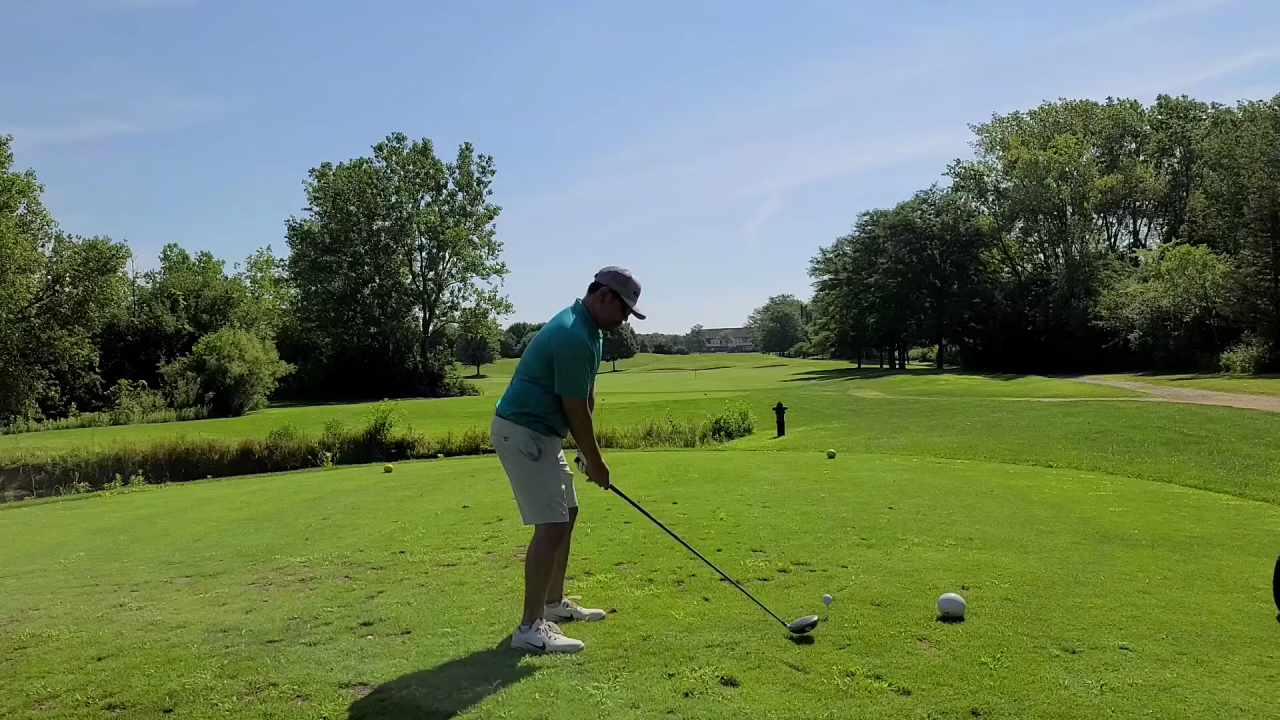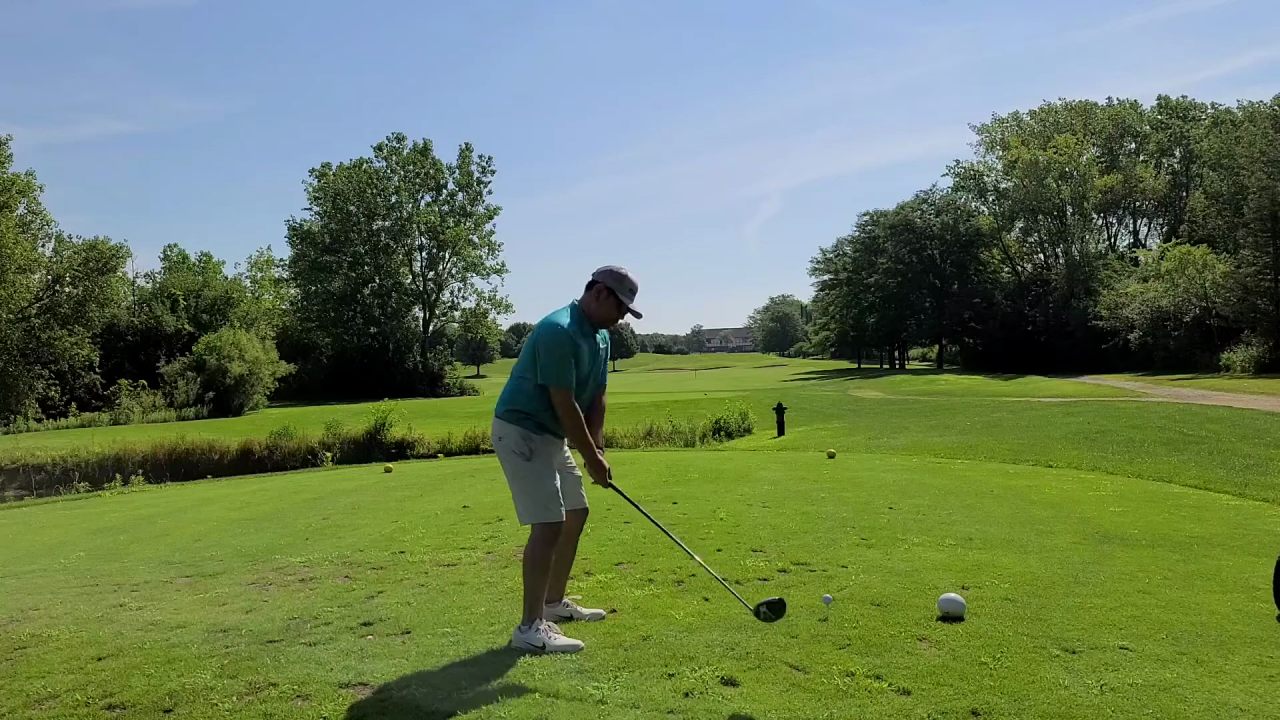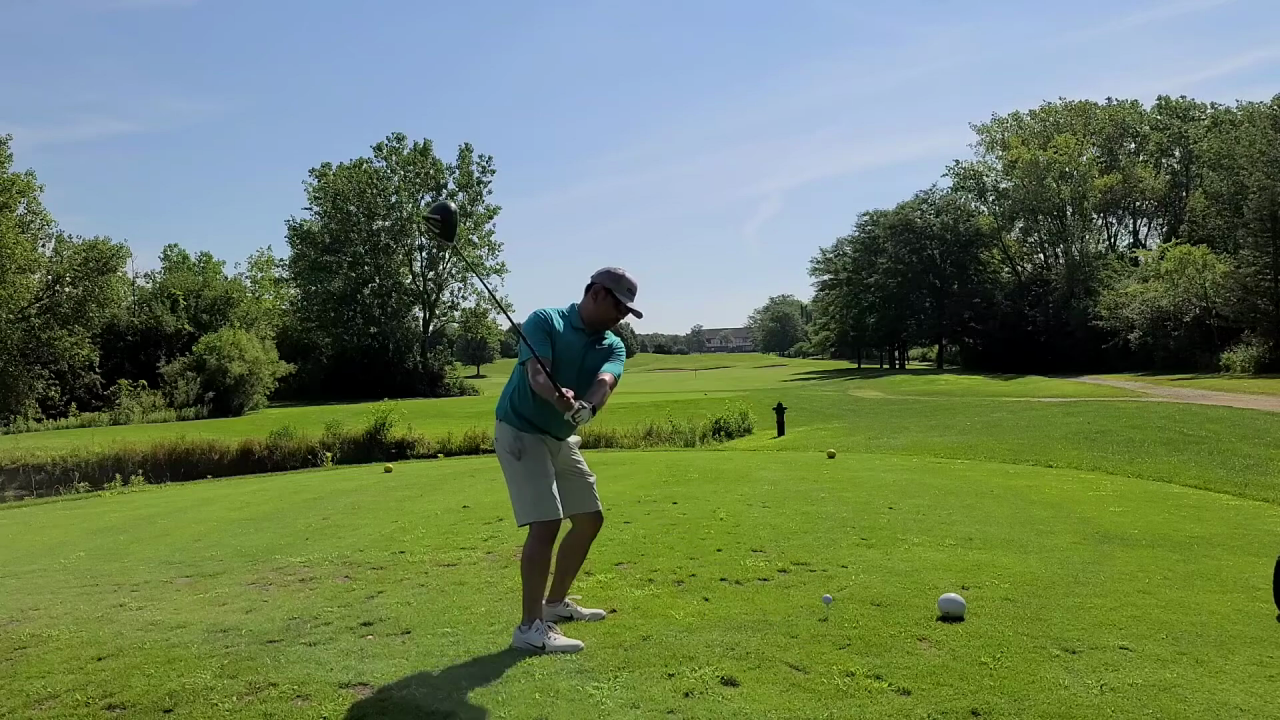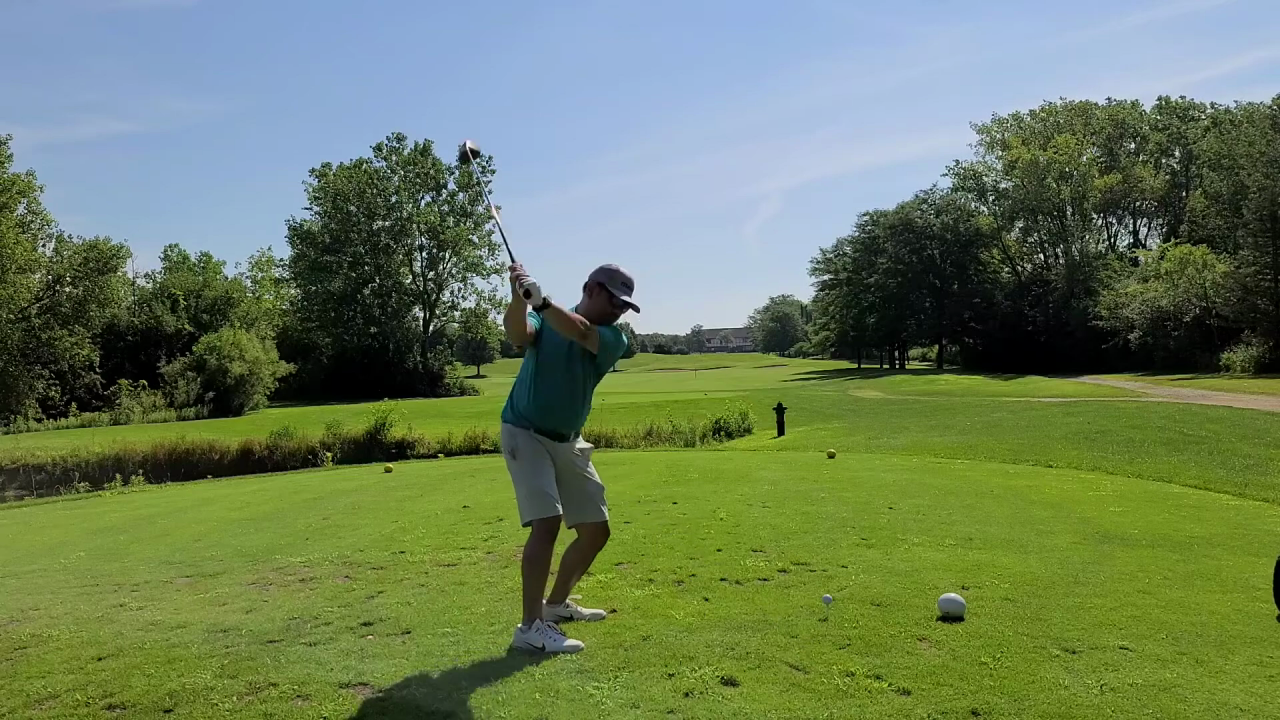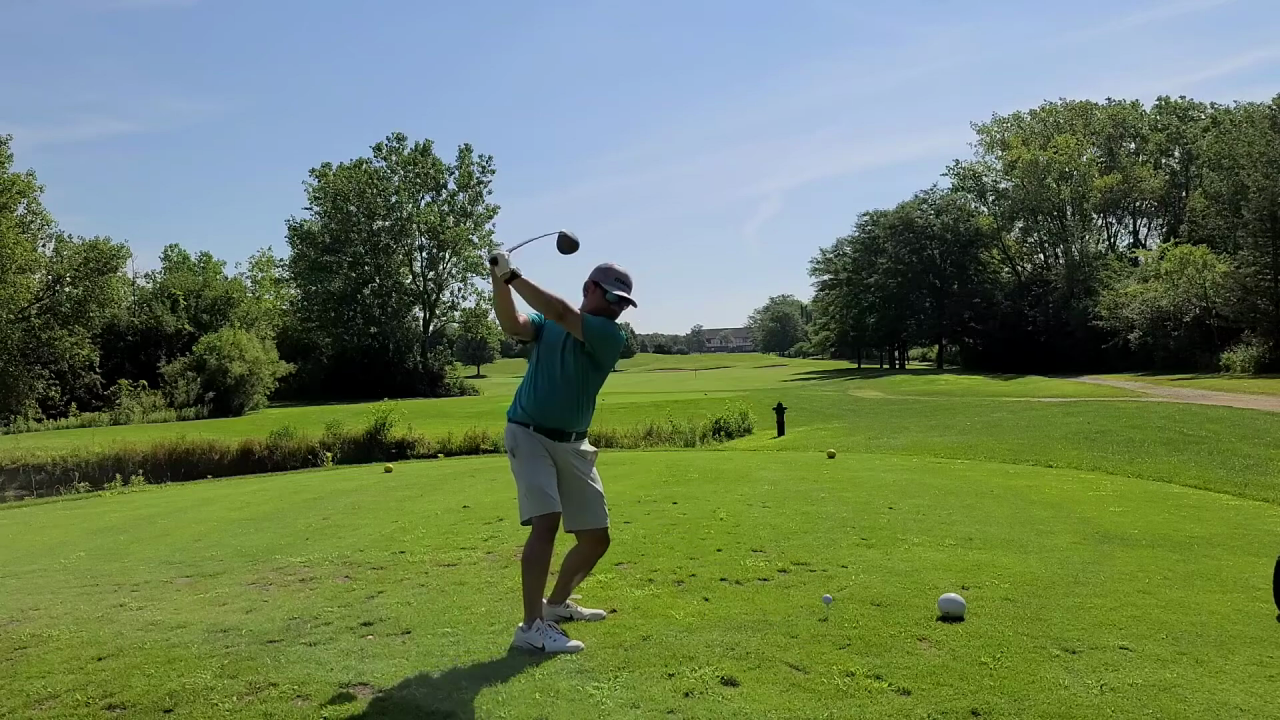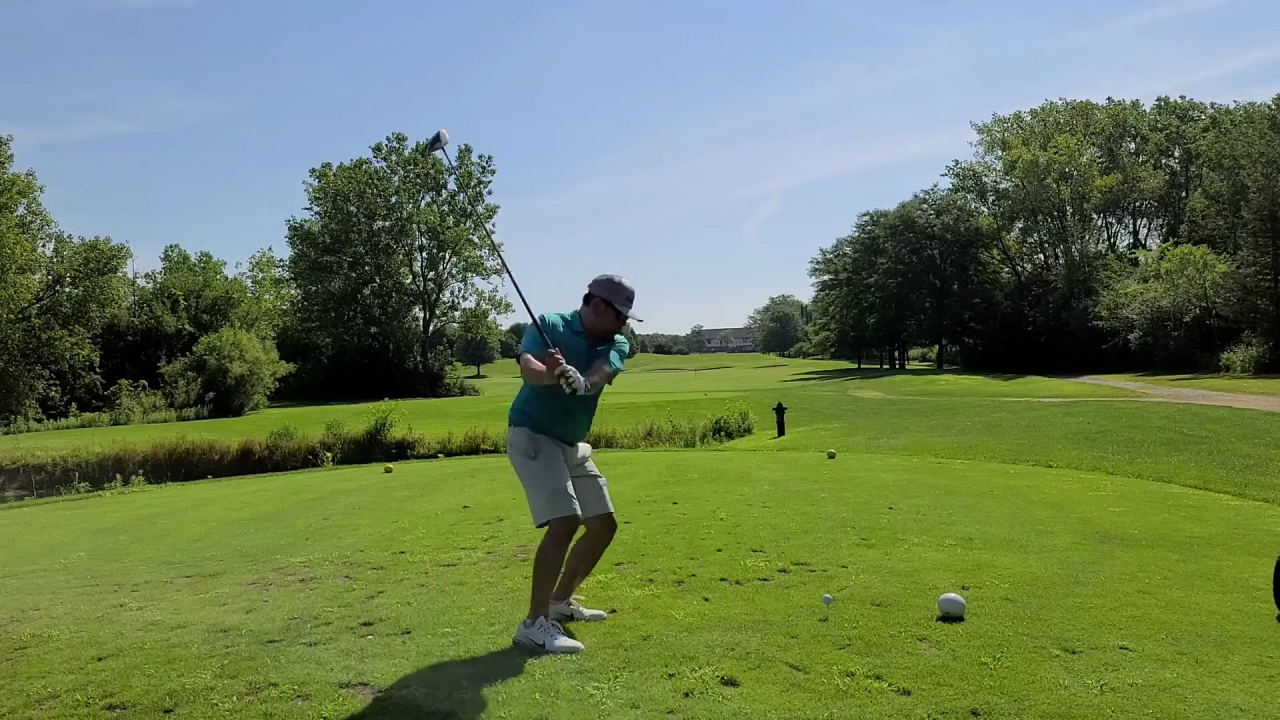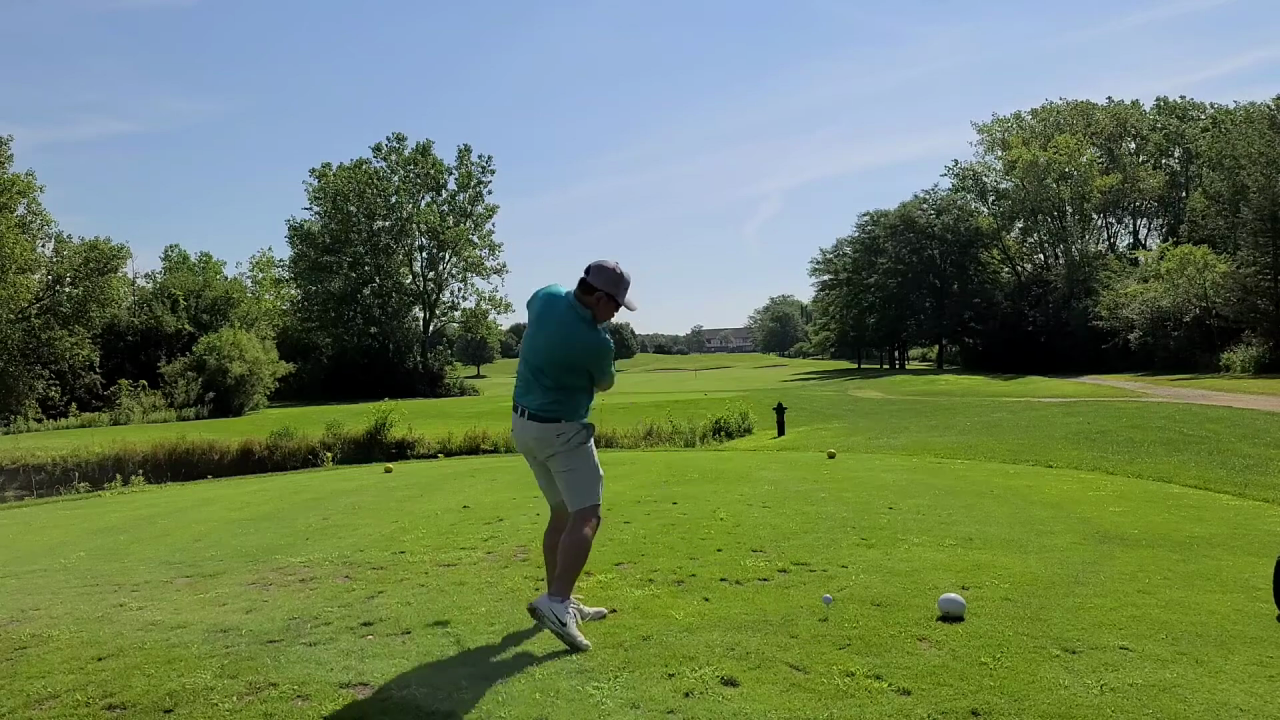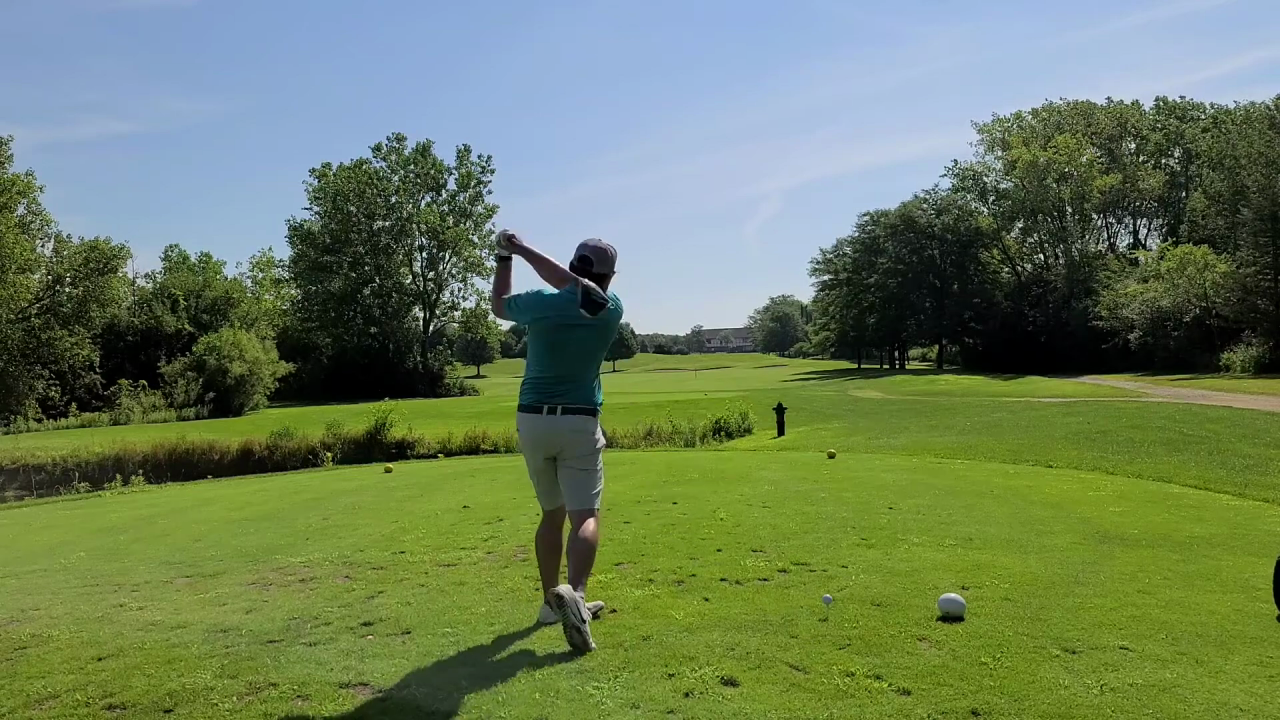
dt=0.2s
person 1, frame 1
left shoulder: (590, 331)
right shoulder: (573, 337)
left elbow: (586, 397)
right elbow: (575, 409)
left wrist: (588, 452)
right wrist: (595, 459)
left hip: (541, 434)
right hip: (523, 433)
left knee: (565, 516)
right knee: (552, 524)
left ankle: (553, 603)
right ankle: (531, 627)
person 1, frame 2
left shoulder: (602, 340)
right shoulder: (556, 328)
left elbow: (596, 397)
right elbow: (562, 402)
left wrist: (597, 447)
right wrist: (590, 454)
left hip: (552, 436)
right hip: (521, 433)
left knee: (574, 516)
right knee: (548, 523)
left ankle: (554, 602)
right ankle: (531, 627)
person 1, frame 3
left shoulder: (612, 346)
right shoulder: (545, 319)
left elbow: (605, 384)
right elbow: (536, 375)
left wrist: (584, 406)
right wrist: (558, 399)
left hip: (561, 439)
right hip: (520, 434)
left knee: (590, 520)
right knee: (546, 524)
left ankle: (556, 602)
right ankle: (531, 626)
person 1, frame 4
left shoulder: (613, 340)
right shoulder: (544, 321)
left elbow: (579, 331)
right elbow: (517, 334)
left wrist: (540, 299)
right wrist: (519, 296)
left hip: (569, 444)
right hip: (524, 435)
left knee: (596, 529)
right knee: (546, 524)
left ankle: (557, 603)
right ankle: (531, 627)
person 1, frame 5
left shoulder: (610, 336)
right shoulder: (545, 320)
left elbow: (563, 315)
right elbow: (513, 325)
left wrist: (515, 279)
right wrist: (499, 284)
left hip: (573, 445)
right hip: (527, 434)
left knee: (597, 536)
right knee: (546, 520)
left ankle: (557, 601)
right ankle: (532, 625)
person 1, frame 6
left shoulder: (617, 346)
right shoulder: (550, 326)
left elbow: (598, 382)
right elbow: (530, 370)
left wrist: (573, 375)
right wrist: (551, 373)
left hip: (570, 443)
right hip: (534, 440)
left knee: (603, 525)
right knee: (562, 523)
left ankle: (560, 602)
right ankle: (535, 623)
person 1, frame 7
left shoulder: (543, 298)
right shoulder: (598, 341)
right elbow: (604, 385)
left hip: (525, 424)
right hip: (561, 430)
left knee: (564, 511)
right knee: (587, 516)
left ankle: (557, 599)
right ankle: (555, 600)
person 1, frame 8
left shoulder: (541, 303)
right shoulder: (612, 311)
left elbow: (499, 304)
right elbow: (572, 286)
left wrist: (506, 256)
right wrist: (522, 250)
left hip: (530, 420)
right hip: (579, 425)
left knee: (553, 513)
right knee: (584, 515)
left ankle: (552, 601)
right ankle: (572, 594)
